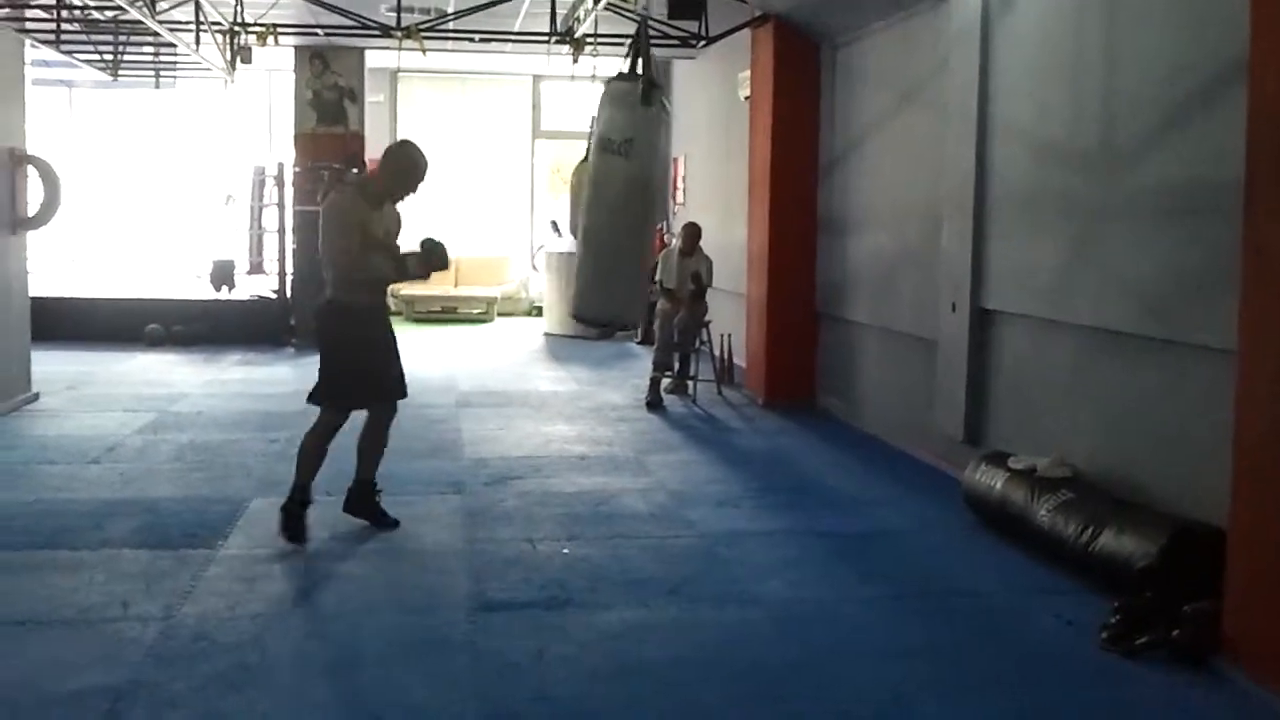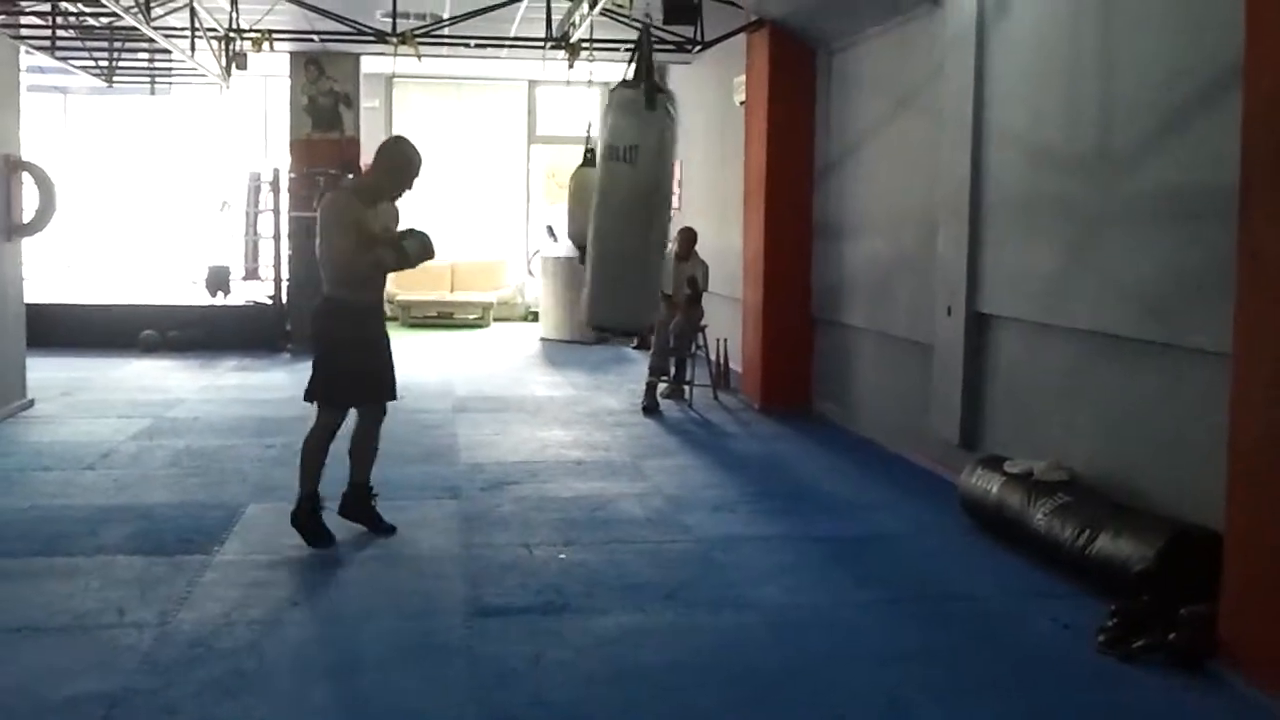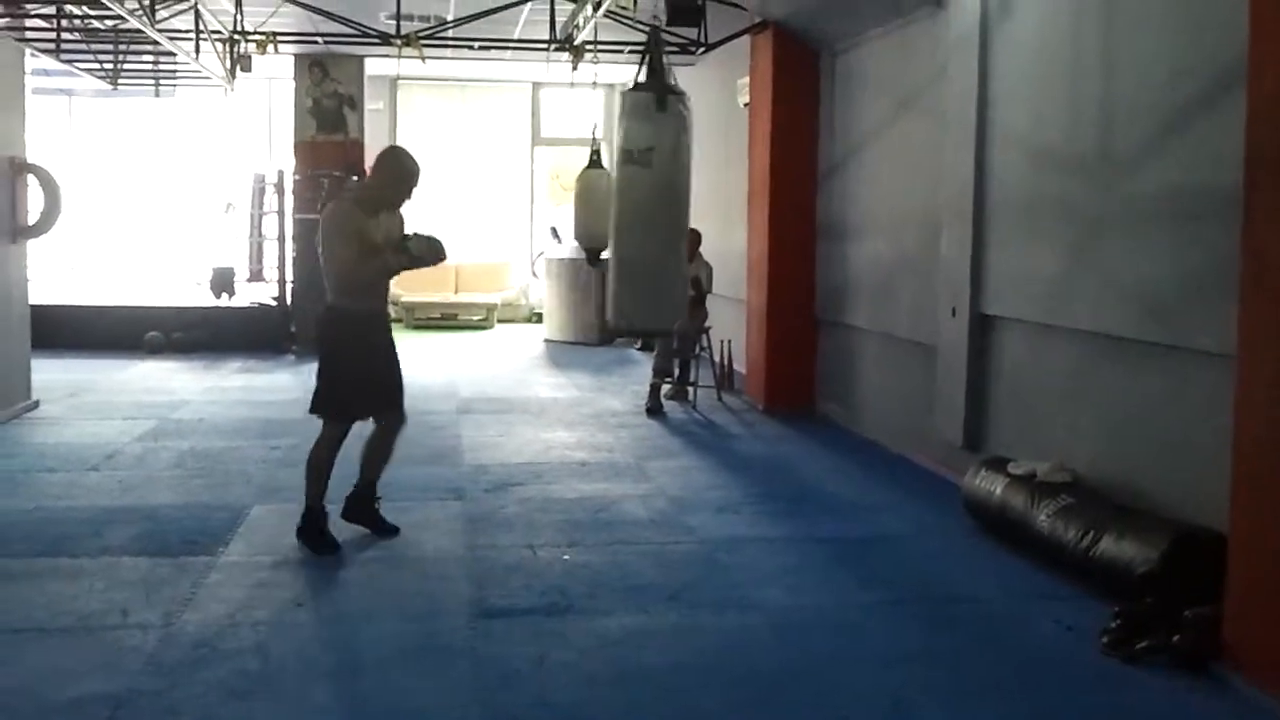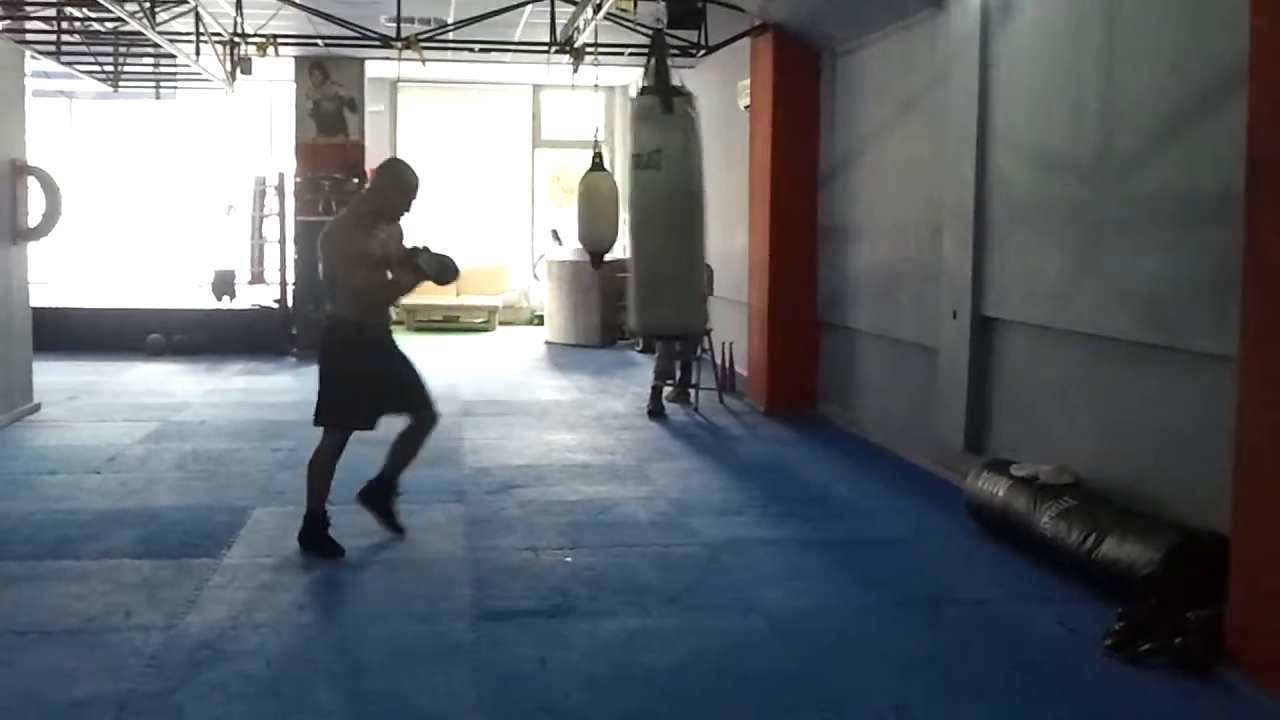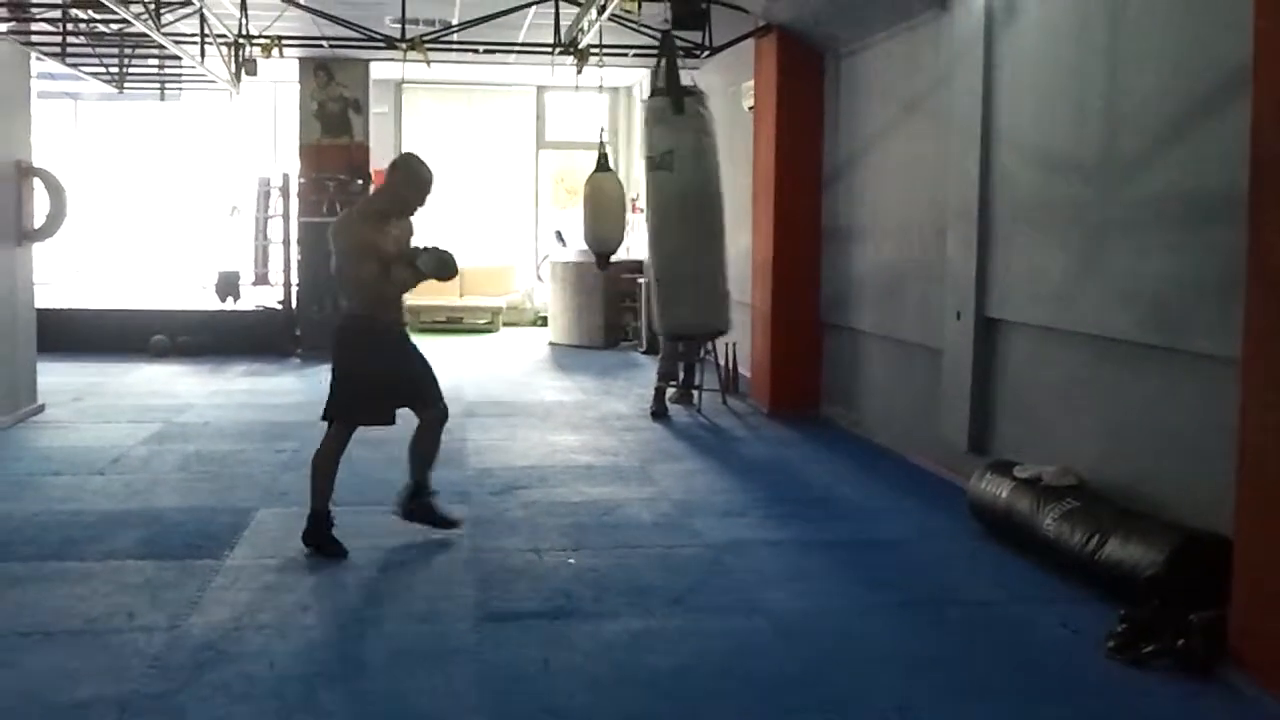
dt=0.1s
person 1, frame 1
left shoulder: (388, 212)
right shoulder: (343, 206)
right elbow: (342, 270)
right wrist: (394, 265)
left hip: (376, 318)
right hip: (343, 318)
left knee: (384, 409)
right knee: (333, 416)
left ankle: (362, 494)
right ankle: (296, 504)
person 1, frame 2
left shoulder: (387, 209)
right shoulder: (338, 205)
right elbow: (343, 267)
left wrist: (408, 252)
right wrist: (398, 255)
left hip: (371, 316)
right hip: (340, 317)
left knee: (374, 413)
right knee: (331, 416)
left ankle: (357, 497)
right ankle: (307, 507)
person 1, frame 3
left shoulder: (391, 218)
right shoulder: (339, 217)
left elbow: (394, 260)
right elbow: (346, 278)
left wrist: (415, 254)
right wrist: (397, 259)
left hip: (376, 329)
right hip: (344, 330)
left knee: (391, 419)
right knee: (336, 428)
left ankle: (362, 501)
right ankle: (311, 520)
person 1, frame 4
left shoulder: (390, 230)
right shoulder: (342, 233)
right elbow: (362, 296)
left wrist: (421, 268)
right wrist: (413, 274)
left hip: (379, 336)
right hip: (346, 339)
left knee: (424, 415)
right knee: (336, 435)
left ankle: (380, 490)
right ankle: (313, 525)
person 1, frame 5
left shoulder: (400, 224)
right shoulder: (354, 227)
right elbow: (366, 291)
left wrist: (428, 263)
right wrist: (420, 266)
left hip: (393, 333)
right hip: (359, 336)
left knee: (434, 412)
right knee: (340, 432)
left ankle: (417, 498)
right ankle: (317, 524)
